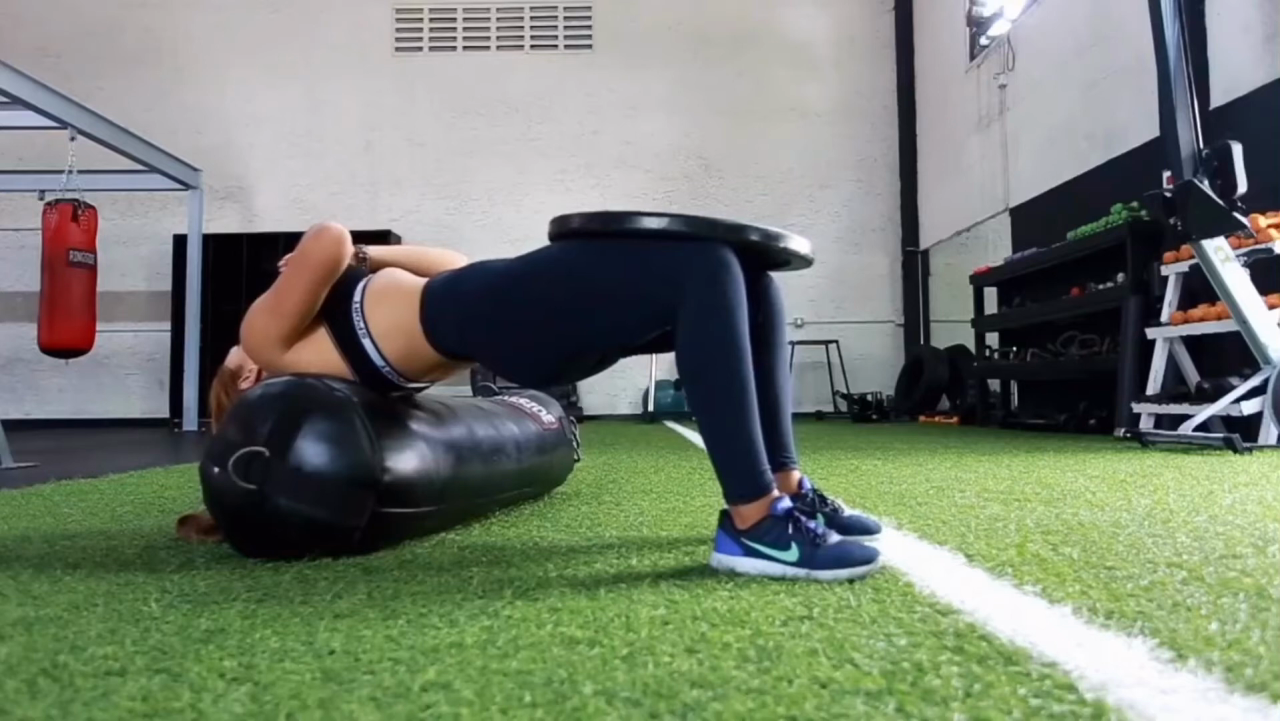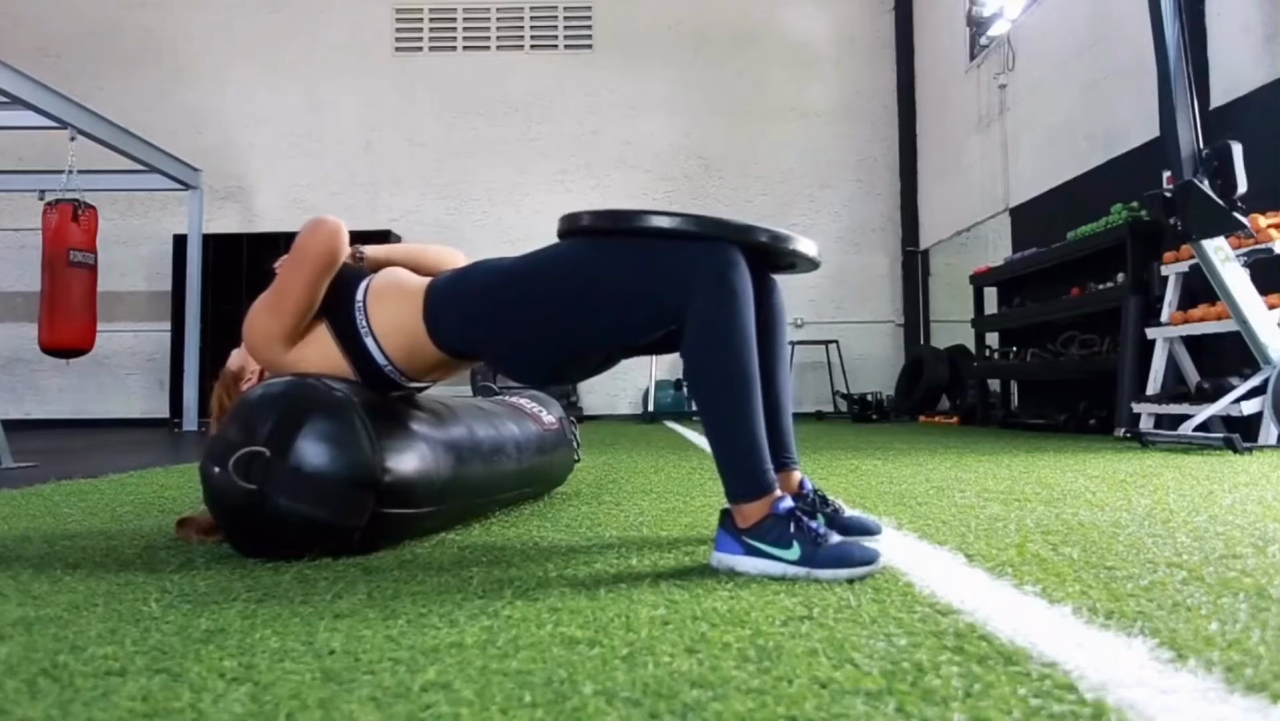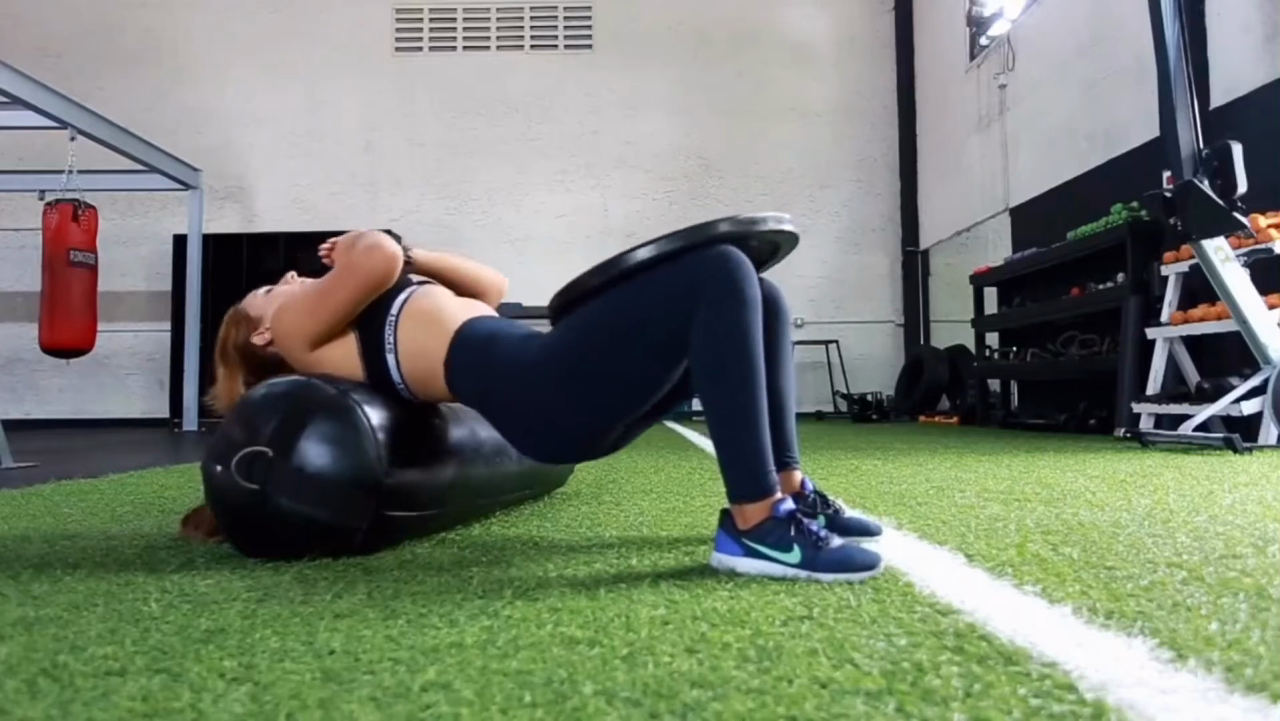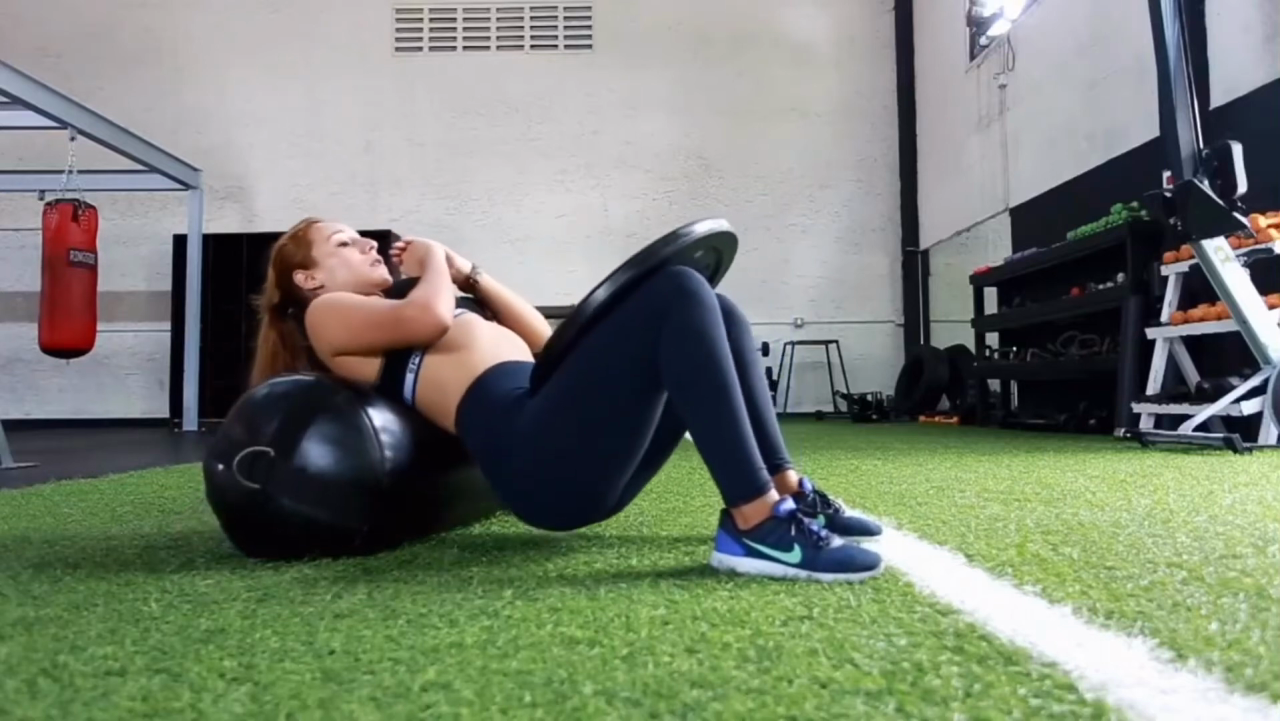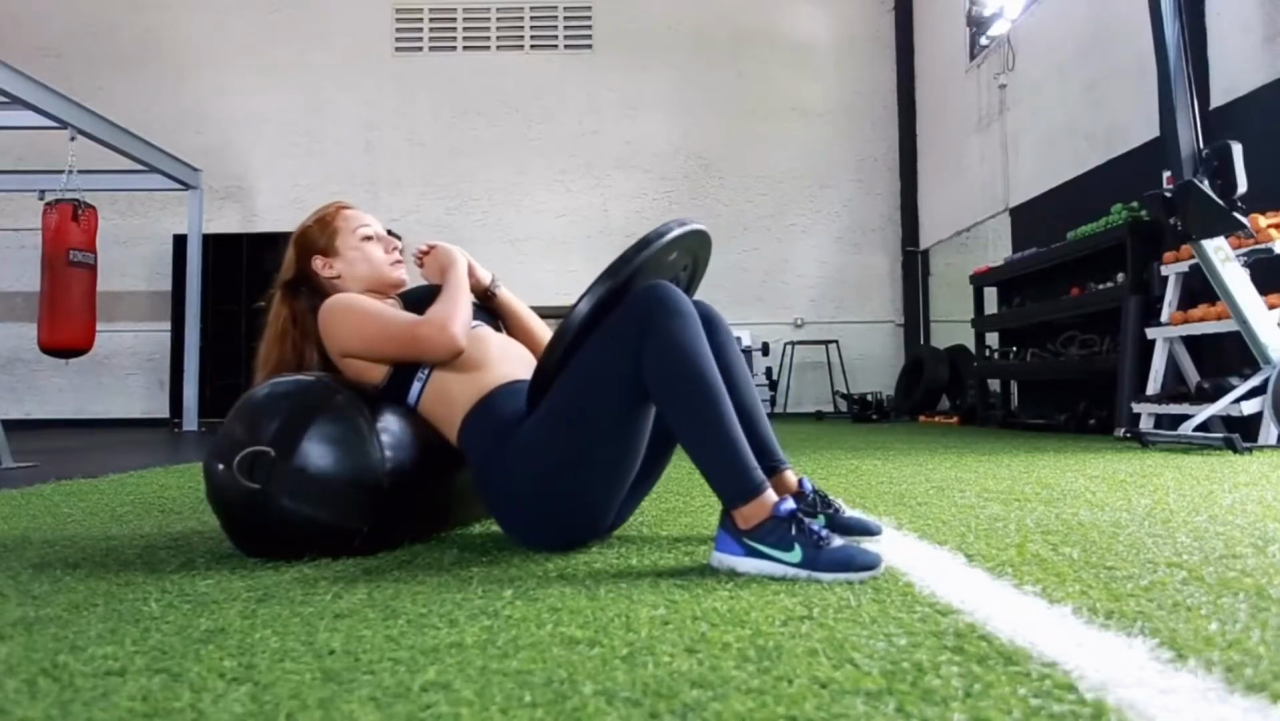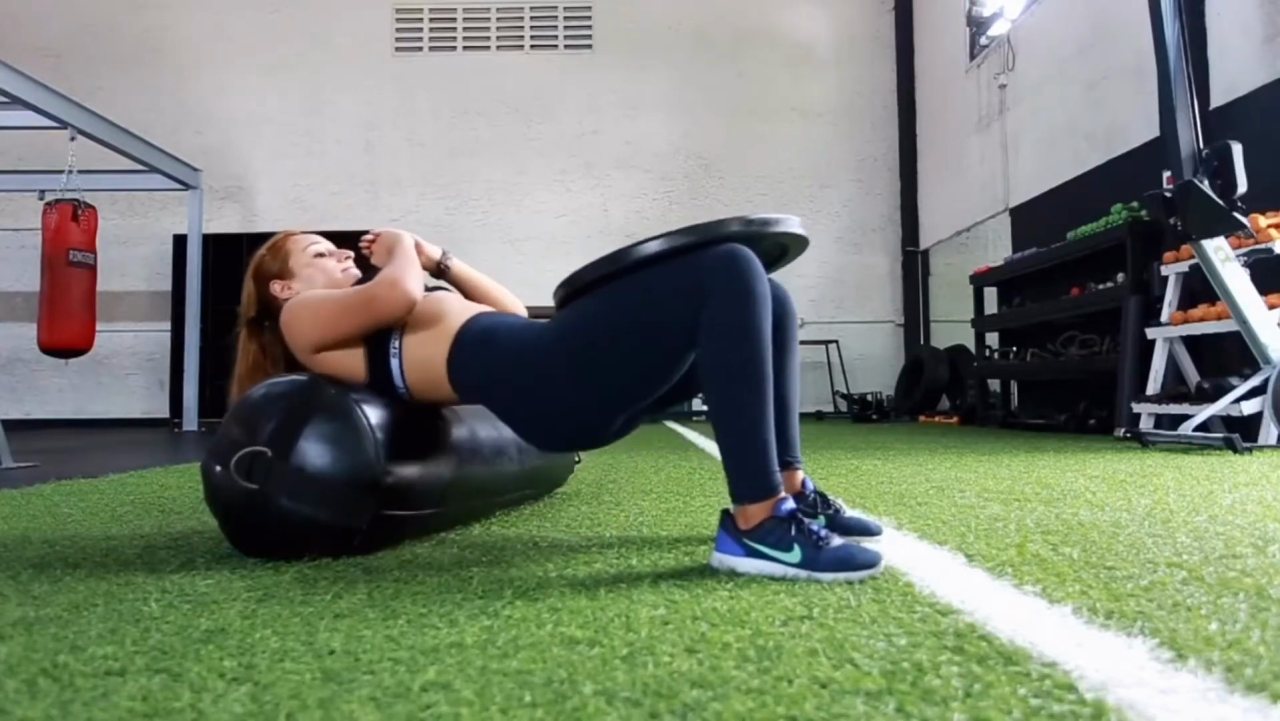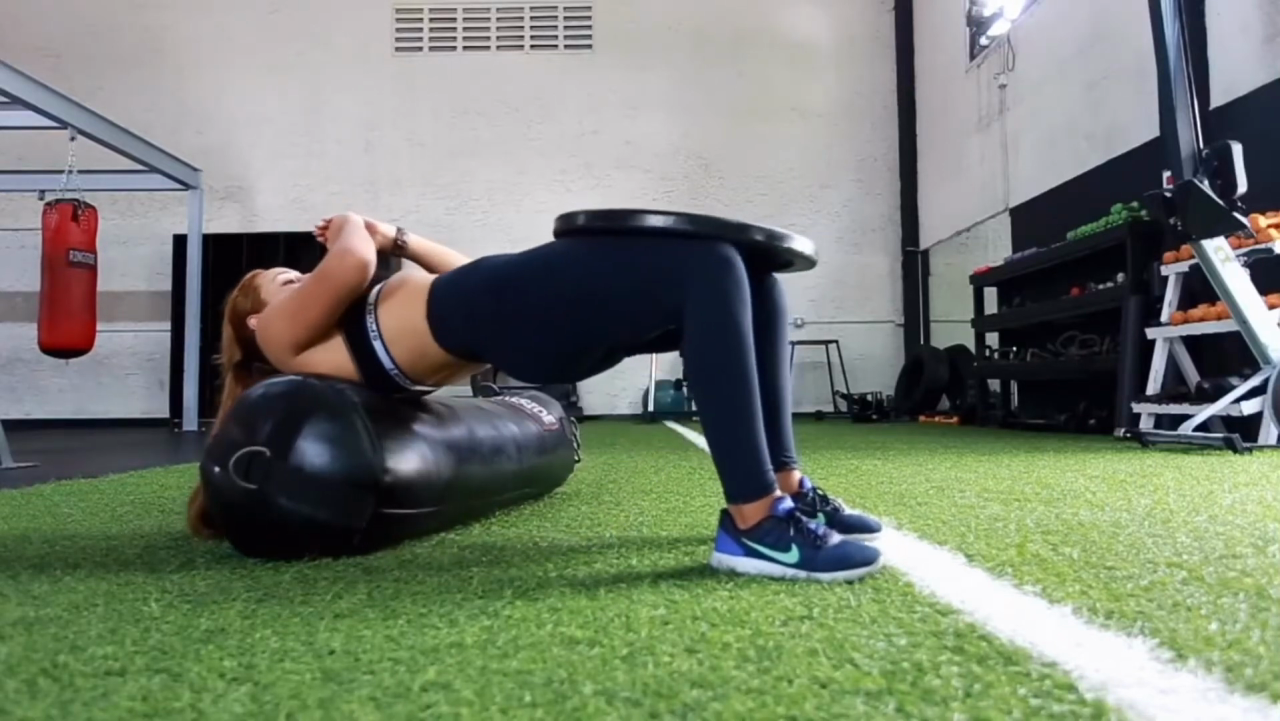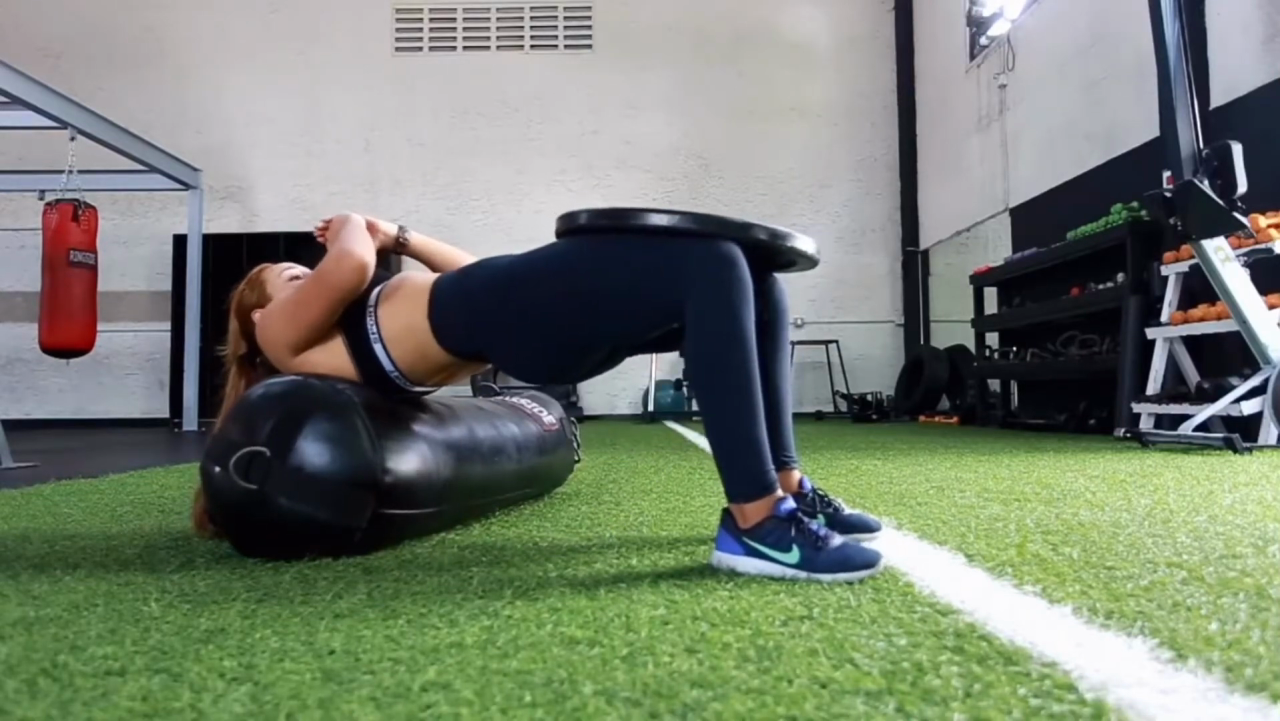
dt=0.4s
person 1, frame 1
right shoulder: (270, 336)
left elbow: (450, 263)
right elbow: (330, 240)
left wrist: (366, 259)
right wrist: (351, 257)
left hip: (533, 324)
right hip: (506, 316)
left knee: (746, 280)
right knee: (705, 269)
left ankle: (784, 489)
right ankle: (755, 525)
person 1, frame 2
left shoulder: (373, 347)
right shoulder: (271, 336)
left elbow: (449, 261)
right elbow: (325, 234)
left wrist: (361, 258)
right wrist: (347, 255)
left hip: (542, 323)
right hip: (510, 314)
left knee: (744, 280)
right knee: (715, 268)
left ankle: (786, 490)
right ankle: (756, 524)
person 1, frame 3
left shoulder: (375, 330)
right shoulder: (296, 329)
left elbow: (489, 286)
right elbow: (376, 257)
left wrist: (406, 258)
right wrist: (376, 249)
left hip: (565, 384)
right hip: (545, 389)
left knee: (757, 298)
right knee: (720, 275)
left ankle: (788, 490)
right ankle: (757, 526)
person 1, frame 4
left shoulder: (399, 324)
right shoulder: (327, 316)
left elbow: (538, 337)
right elbow: (427, 316)
left wrist: (465, 273)
right wrist: (433, 263)
left hip: (584, 453)
right hip: (543, 453)
left knee: (715, 315)
right knee: (677, 294)
left ankle: (789, 492)
right ankle: (756, 526)
person 1, frame 5
left shoulder: (404, 317)
right shoulder: (341, 314)
left elbow: (544, 357)
right elbow: (443, 338)
left wrist: (485, 283)
right wrist: (454, 272)
left hip: (586, 476)
right hip: (541, 480)
left knee: (696, 321)
right knee: (657, 307)
left ankle: (788, 494)
right ankle: (756, 526)
person 1, frame 6
left shoulder: (371, 319)
right shoulder: (305, 319)
left elbow: (511, 314)
right elbow: (400, 296)
left wrist: (437, 259)
right wrist: (402, 253)
left hip: (548, 357)
right hip: (541, 382)
left knee: (765, 300)
right knee: (730, 273)
left ankle: (792, 494)
right ankle: (758, 525)
person 1, frame 7
left shoulder: (374, 342)
right shoulder: (286, 335)
left elbow: (460, 272)
right elbow: (352, 265)
left wrist: (393, 238)
right wrist: (351, 235)
left hip: (541, 318)
right hip: (516, 311)
left knee: (747, 279)
right knee: (710, 268)
left ankle: (787, 488)
right ankle: (756, 524)
person 1, frame 8
left shoulder: (377, 341)
right shoulder: (284, 333)
left elbow: (467, 270)
right elbow: (349, 263)
left wrist: (397, 236)
right wrist: (353, 231)
left hip: (546, 318)
right hip: (518, 313)
left knee: (749, 281)
right knee: (712, 267)
left ankle: (786, 489)
right ankle: (757, 524)
